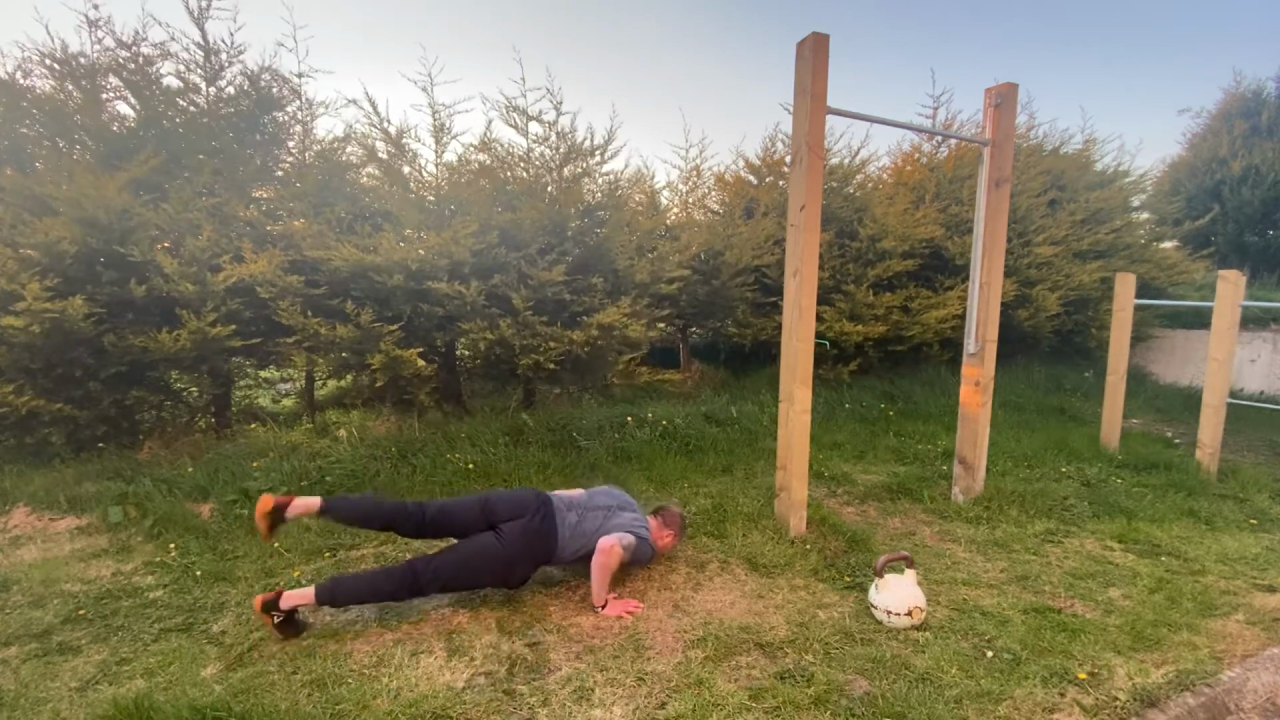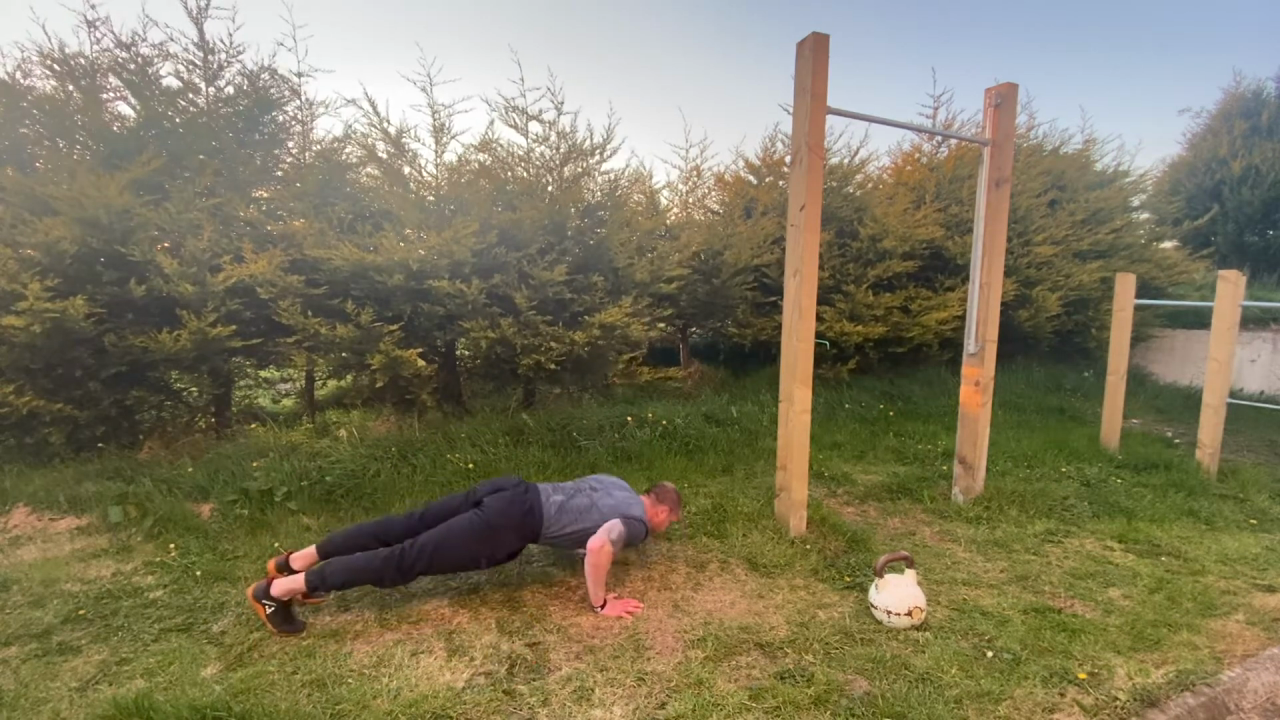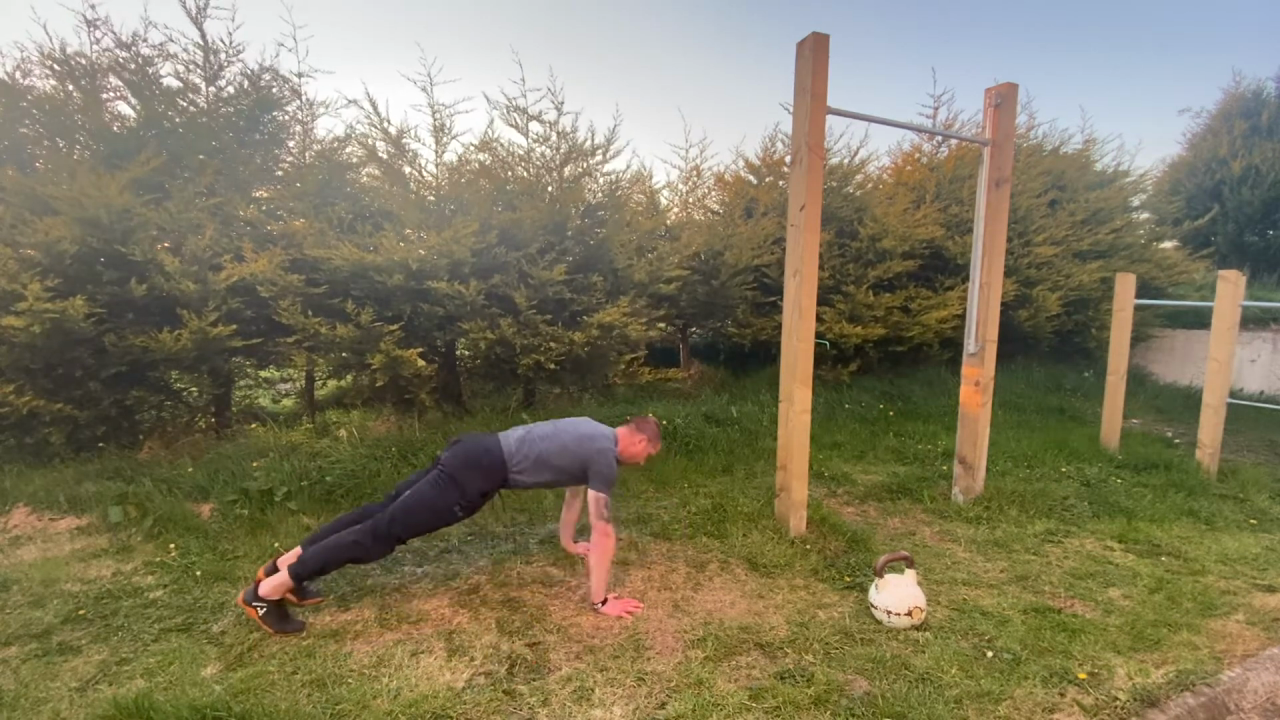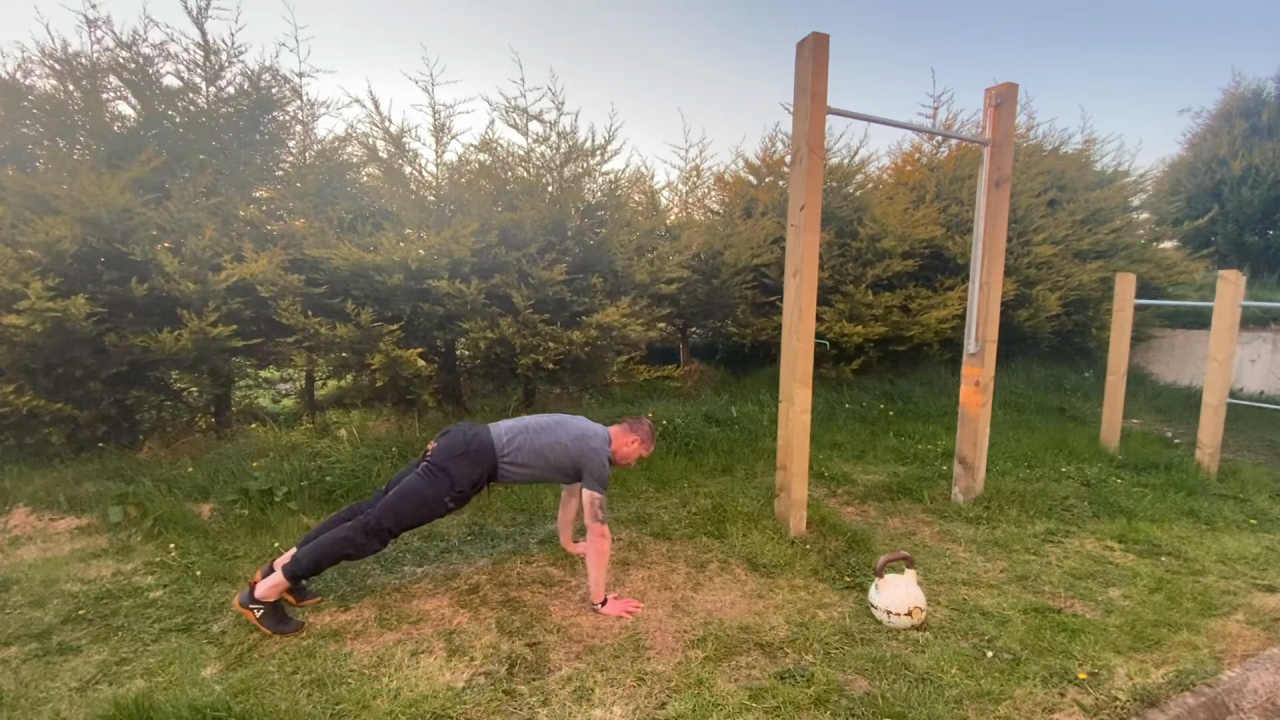
dt=0.5s
person 1, frame 1
left shoulder: (620, 496)
right shoulder: (643, 544)
right elbow: (609, 547)
right wrist: (601, 603)
left hip: (528, 503)
right hip: (524, 545)
left knee: (414, 516)
right knee: (417, 576)
left ankle: (301, 504)
right ankle: (287, 600)
person 1, frame 2
left shoulder: (615, 485)
right shoulder: (636, 523)
right elbow: (598, 547)
left wrist: (571, 530)
right wrist: (600, 603)
left hip: (514, 491)
right hip: (511, 523)
left knee: (404, 527)
right knee: (405, 560)
left ankle: (294, 561)
right ankle: (277, 590)
person 1, frame 3
left shoulder: (594, 433)
right shoulder: (605, 456)
left elbow: (574, 488)
right elbow: (603, 531)
left wrist: (567, 542)
right wrist: (601, 600)
left hip: (474, 451)
right hip: (478, 472)
left knee: (383, 510)
right knee: (384, 531)
left ankle: (282, 565)
right ankle: (266, 591)
person 1, frame 4
left shoulder: (589, 434)
right shoulder: (598, 454)
left elbow: (570, 488)
right elbow: (599, 532)
left wrist: (567, 542)
right wrist: (600, 600)
left hip: (466, 440)
right hip: (470, 462)
left knee: (376, 507)
right knee: (377, 525)
left ankle: (280, 566)
right ankle: (264, 592)
